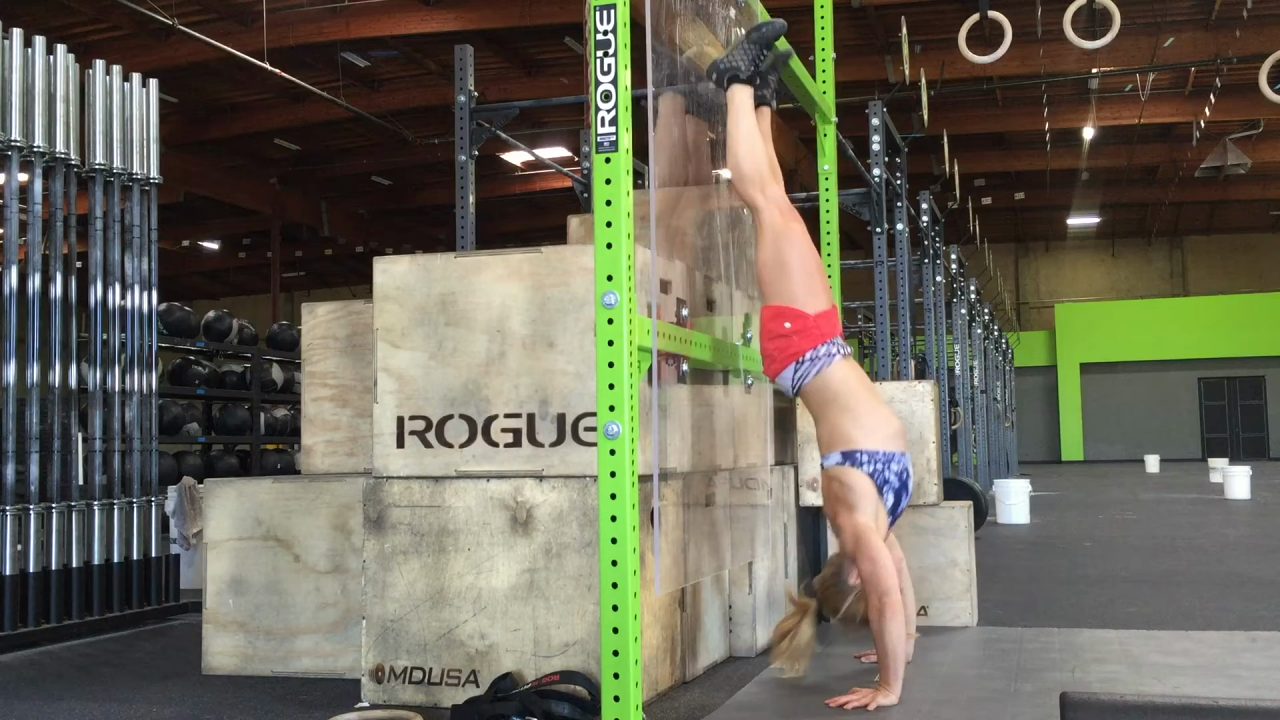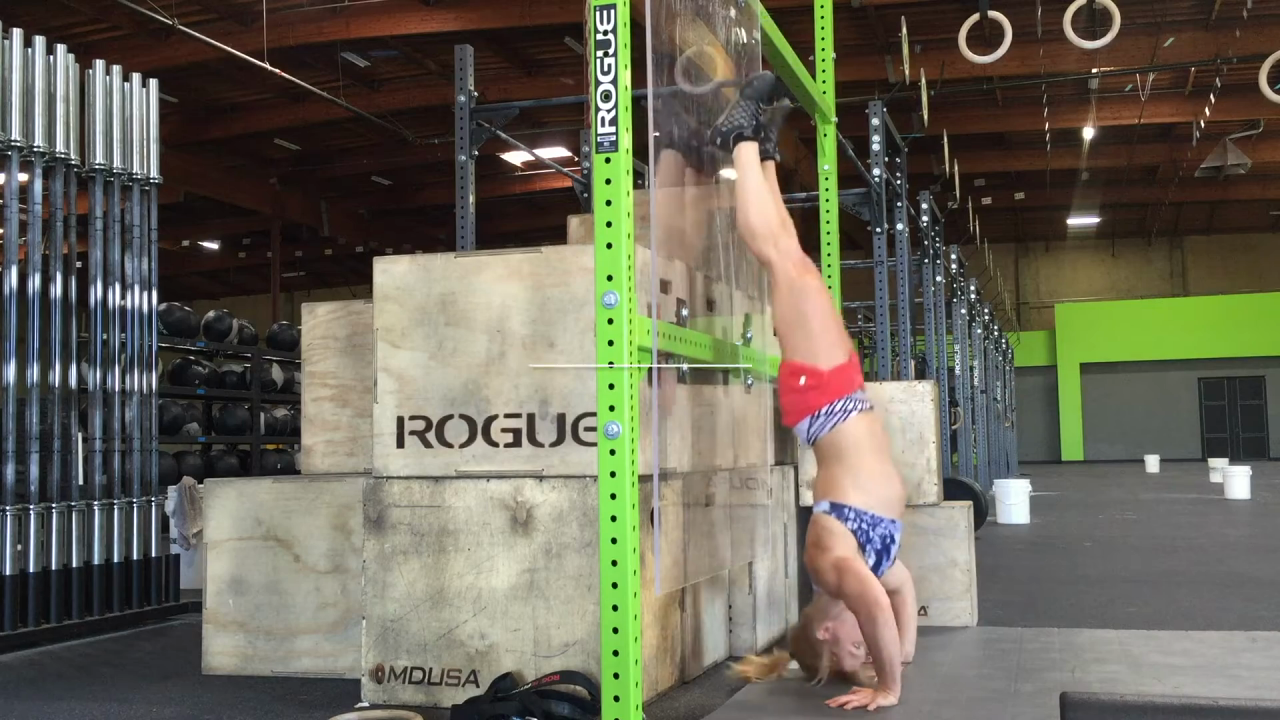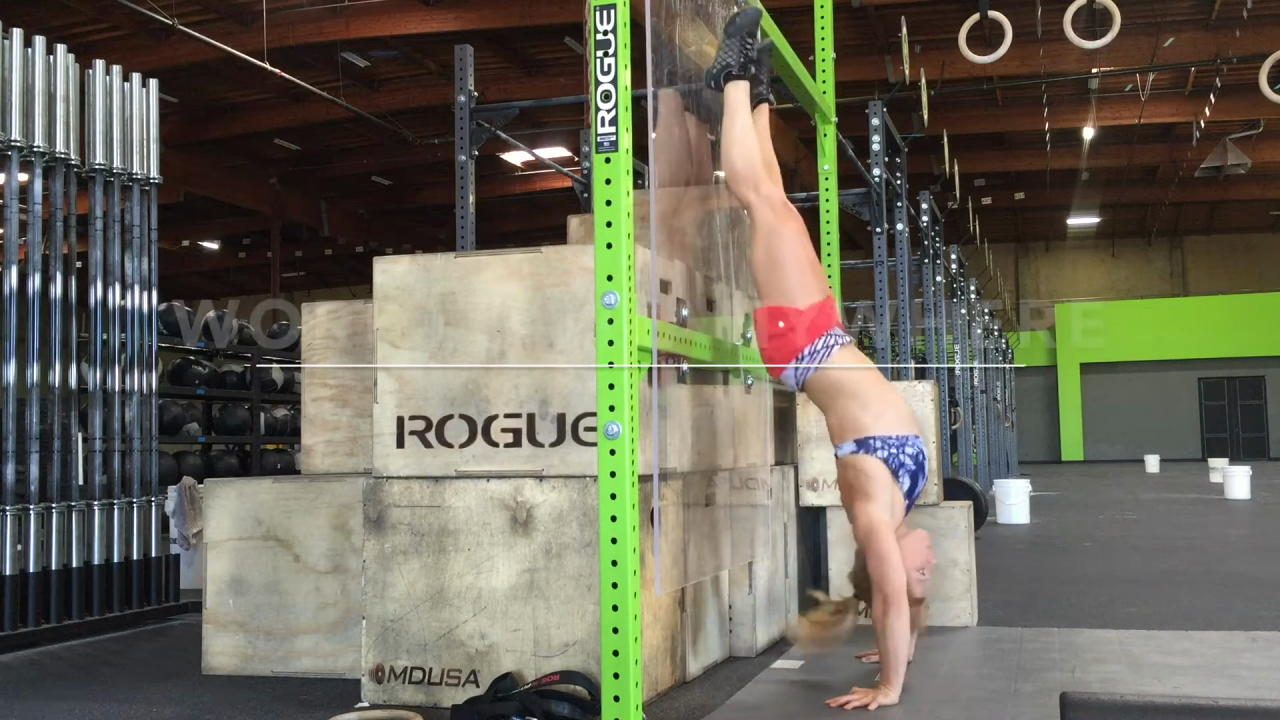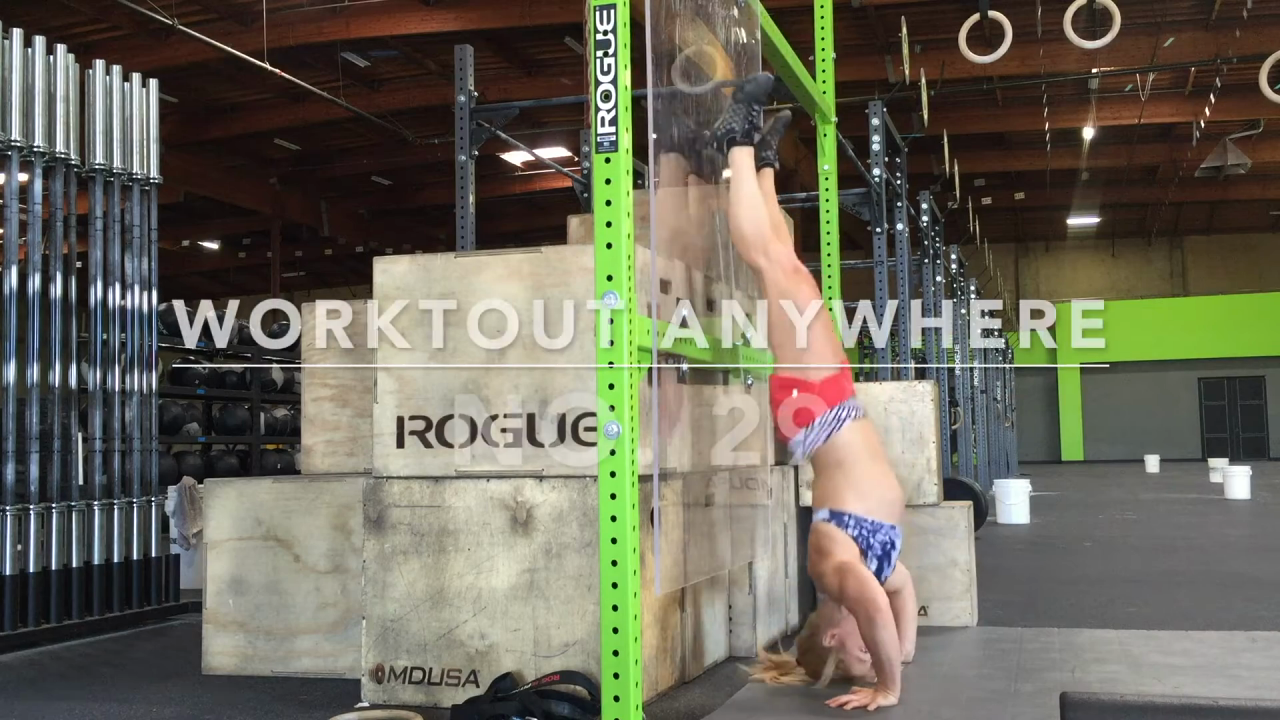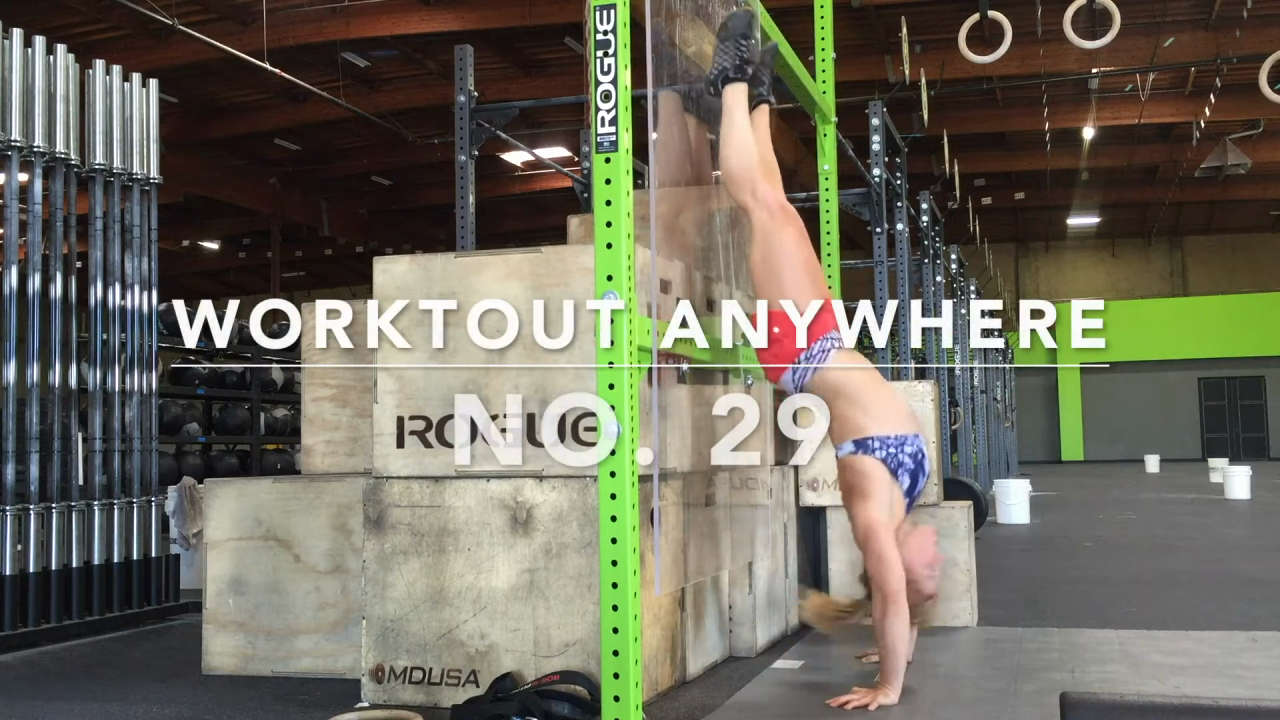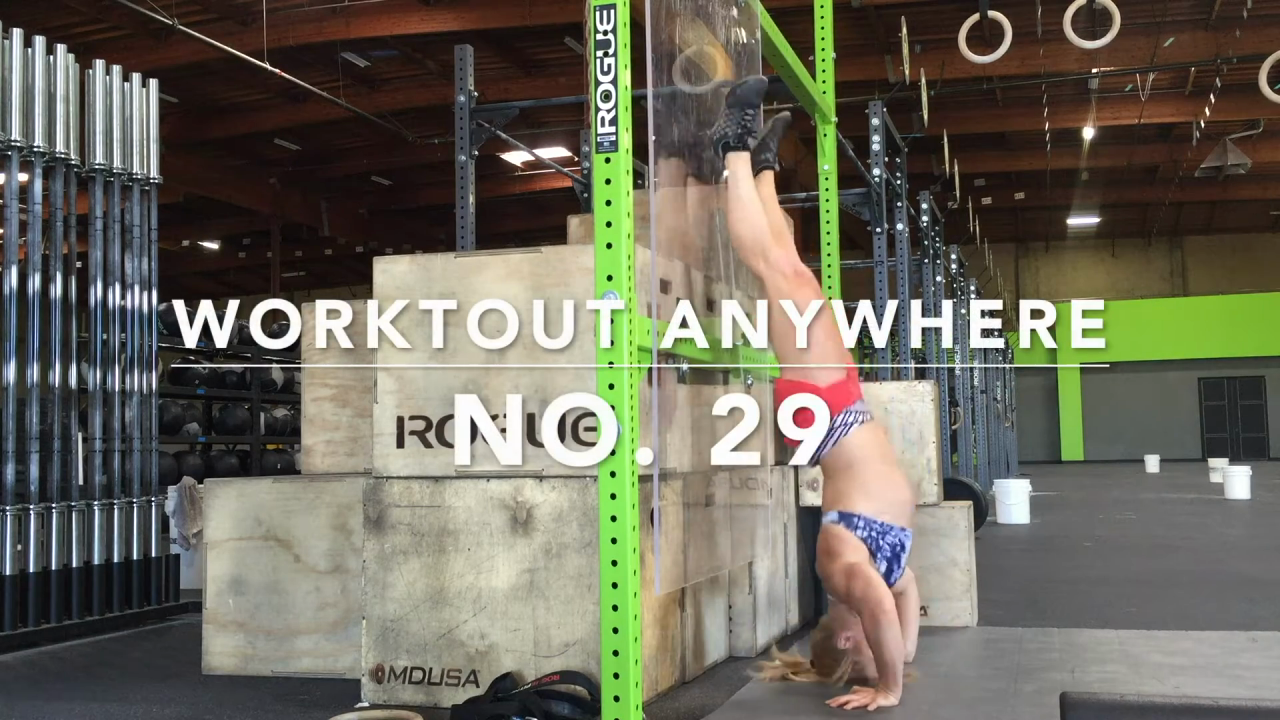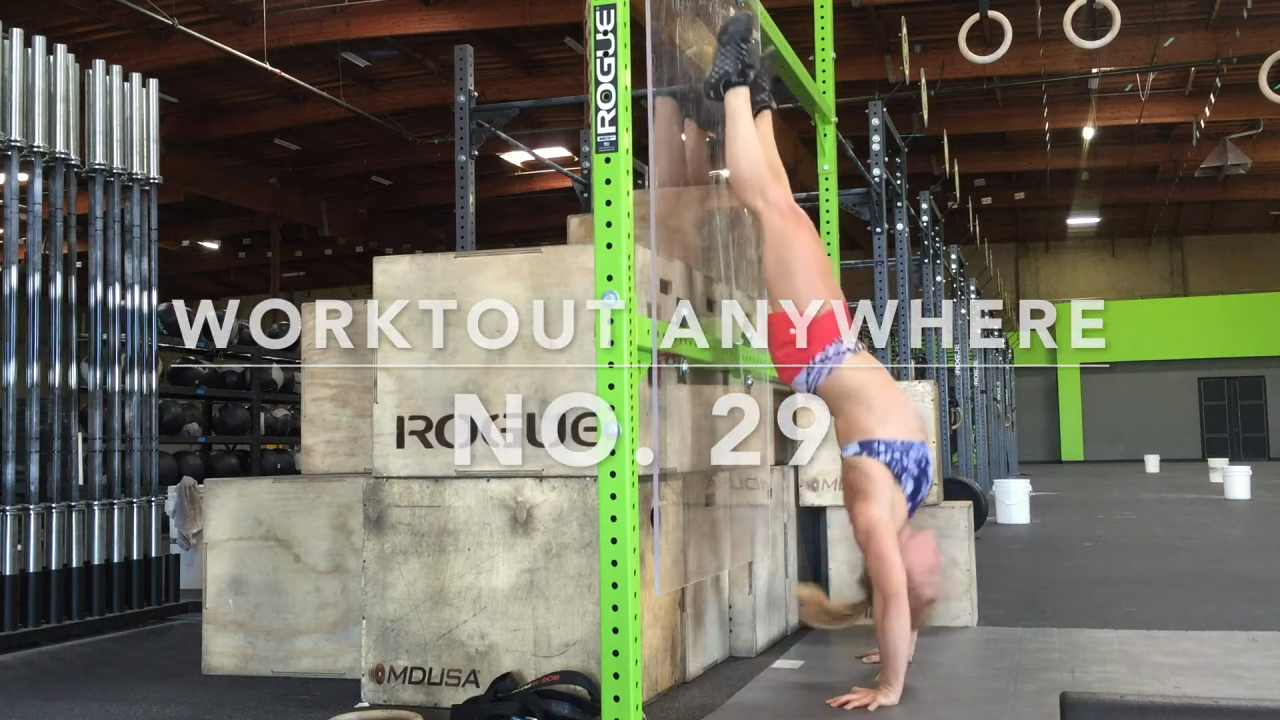
dt=0.4s
person 1, frame 1
left shoulder: (863, 512)
right shoulder: (857, 512)
left wrist: (896, 663)
right wrist: (889, 686)
left hip: (813, 347)
right hip: (805, 347)
left knee: (772, 204)
right knee: (768, 202)
left ankle: (755, 91)
right ankle: (741, 79)
person 1, frame 2
right shoulder: (834, 556)
left wrist: (897, 664)
left hip: (833, 392)
right hip: (825, 394)
left knee: (785, 256)
right knee: (782, 256)
left ankle: (759, 143)
right ankle: (747, 137)
person 1, frame 3
left shoulder: (881, 496)
right shoulder: (873, 499)
right wrist: (890, 687)
left hip: (812, 342)
right hip: (802, 343)
left knee: (772, 206)
right knee: (764, 202)
left ankle: (751, 87)
right ankle: (736, 76)
person 1, frame 4
right shoulder: (838, 561)
left wrist: (896, 671)
right wrist: (888, 687)
left hip: (825, 400)
right hip: (815, 400)
left knee: (779, 263)
right knee: (774, 263)
left ankle: (759, 151)
right ankle: (744, 140)
person 1, frame 5
left shoulder: (886, 499)
right shoulder: (874, 500)
right wrist: (888, 686)
left hip: (813, 343)
right hip: (802, 346)
left knee: (772, 207)
right knee: (765, 205)
left ankle: (754, 91)
right ankle: (737, 79)
person 1, frame 6
right shoulder: (846, 560)
left wrist: (895, 675)
right wrist: (890, 687)
left hip: (834, 403)
right hip: (827, 404)
left knee: (786, 269)
right knee: (780, 270)
left ankle: (758, 153)
right ankle: (741, 146)
person 1, frame 7
left shoulder: (890, 502)
right shoulder: (876, 502)
right wrist: (889, 688)
left hip: (823, 343)
right hip: (813, 345)
left knee: (780, 208)
right knee: (773, 207)
left ankle: (754, 95)
right ankle: (738, 84)
